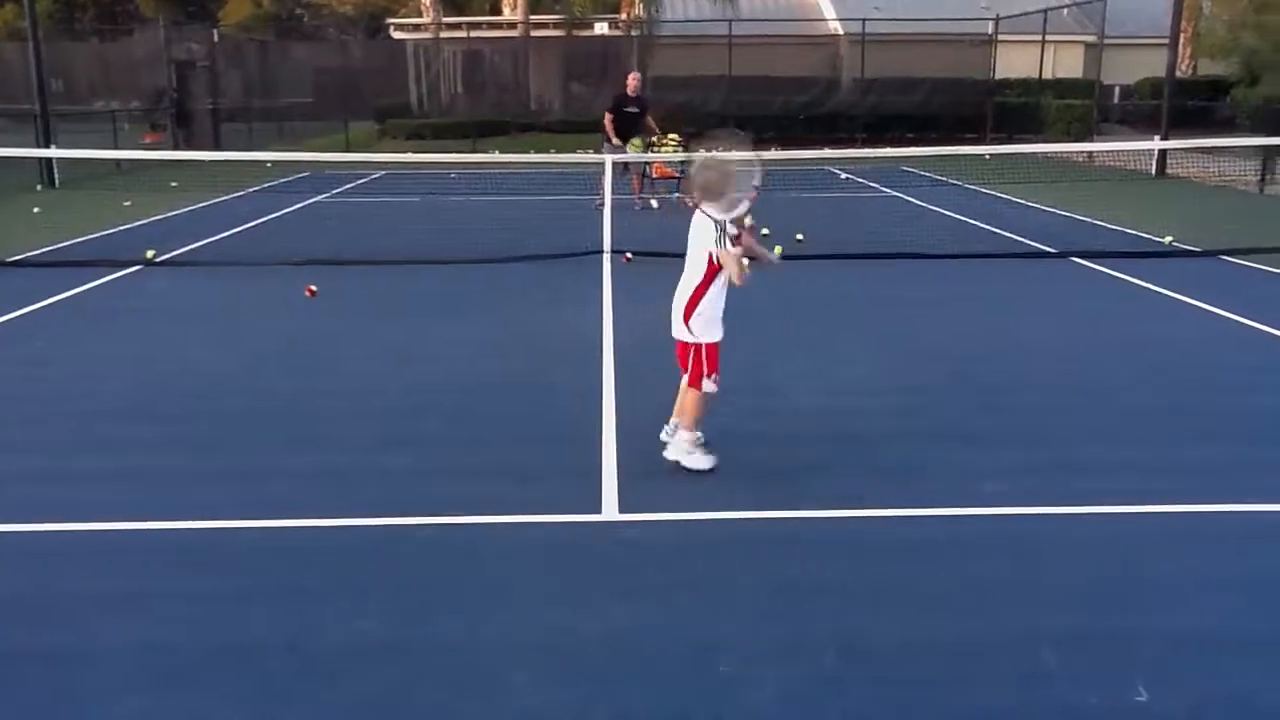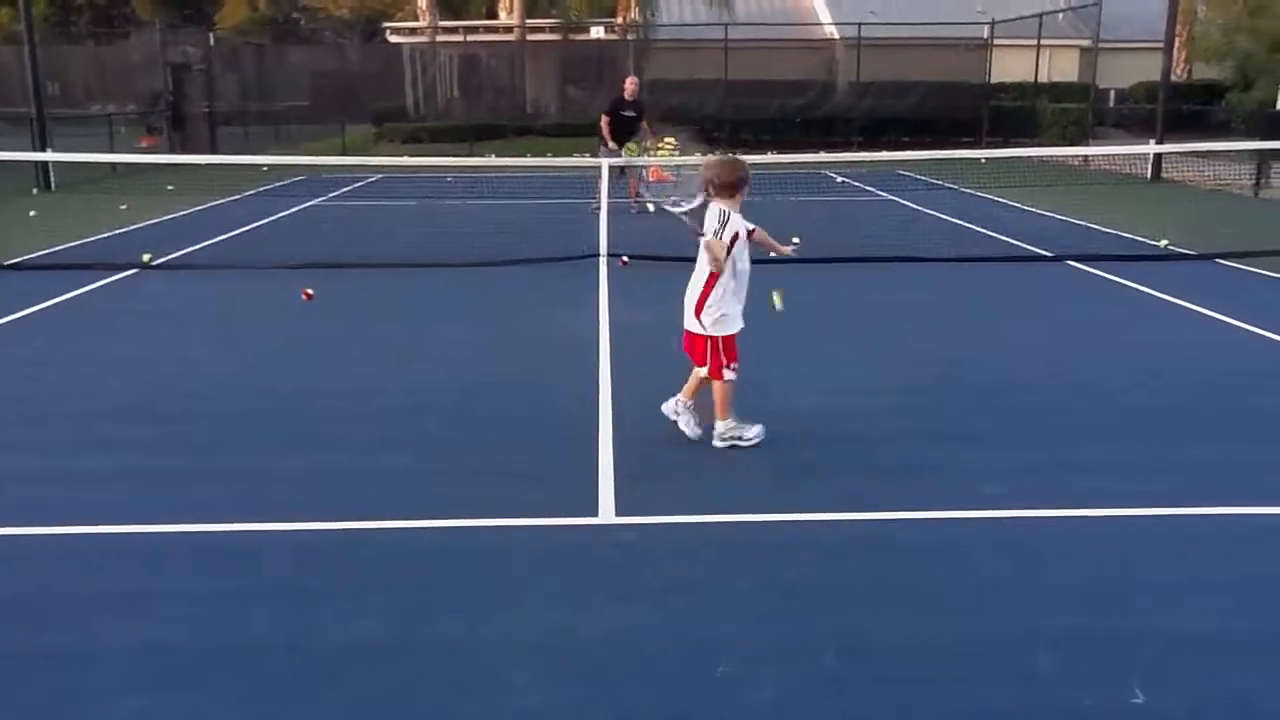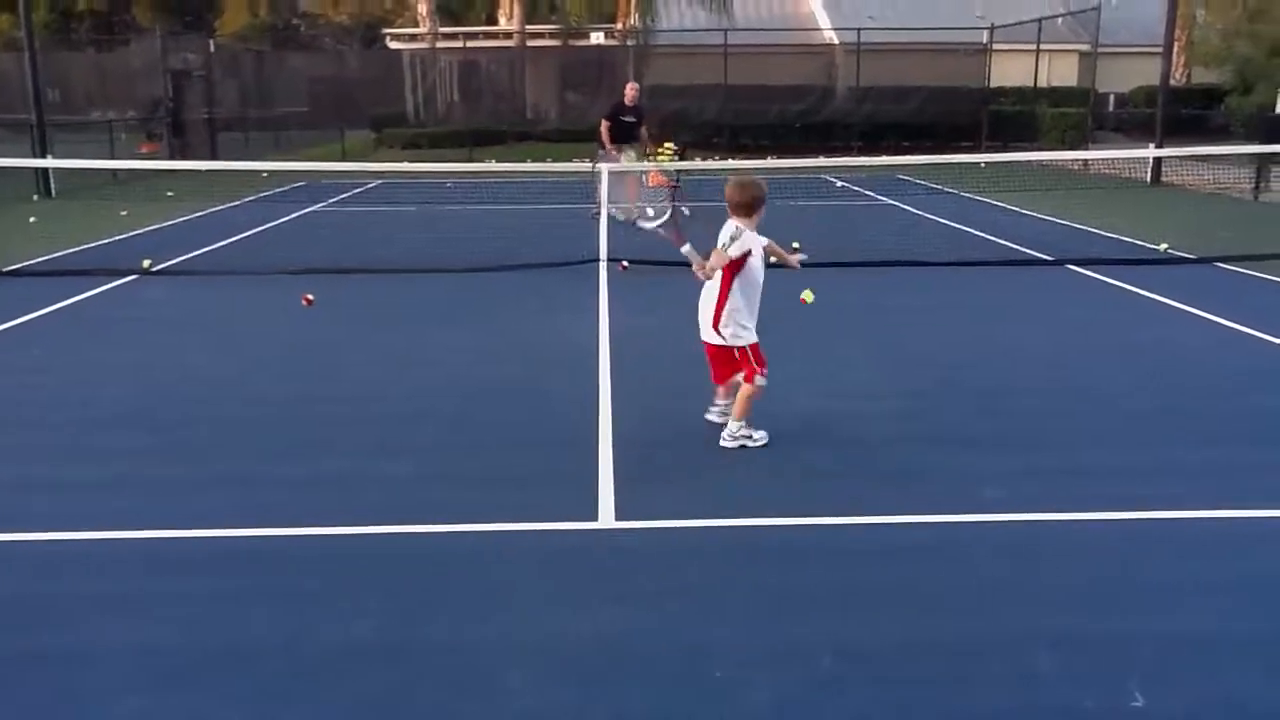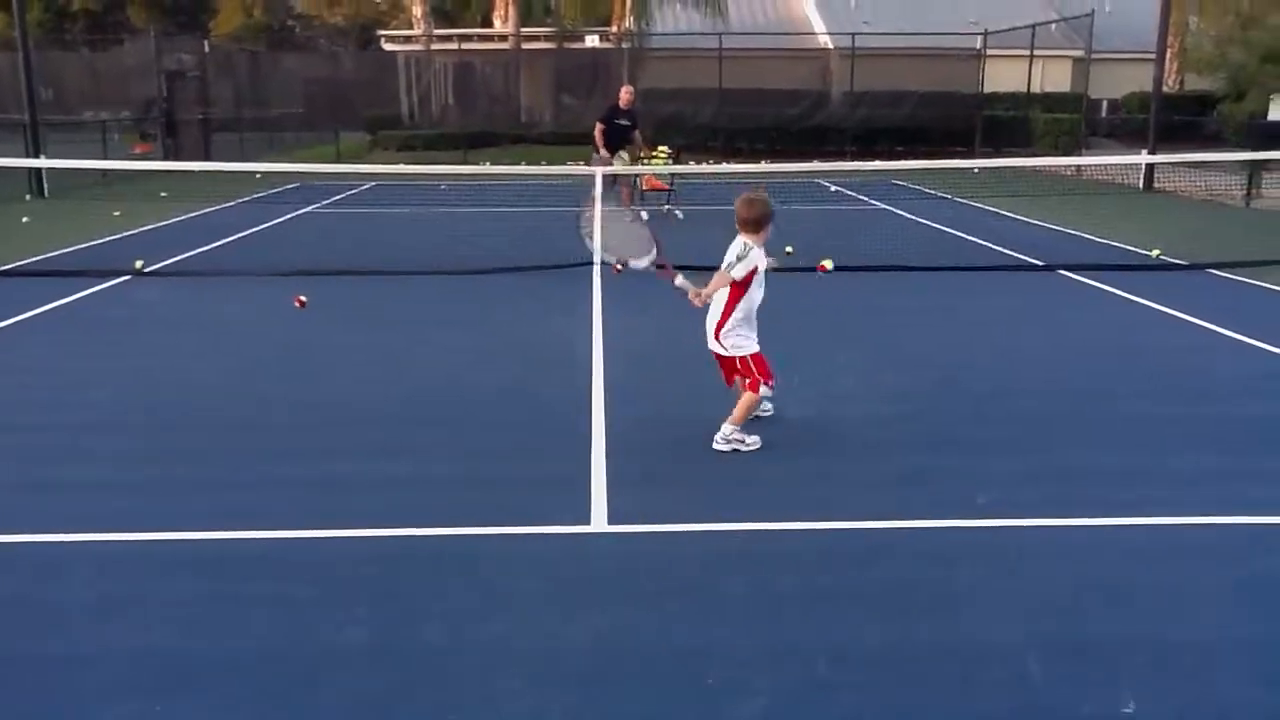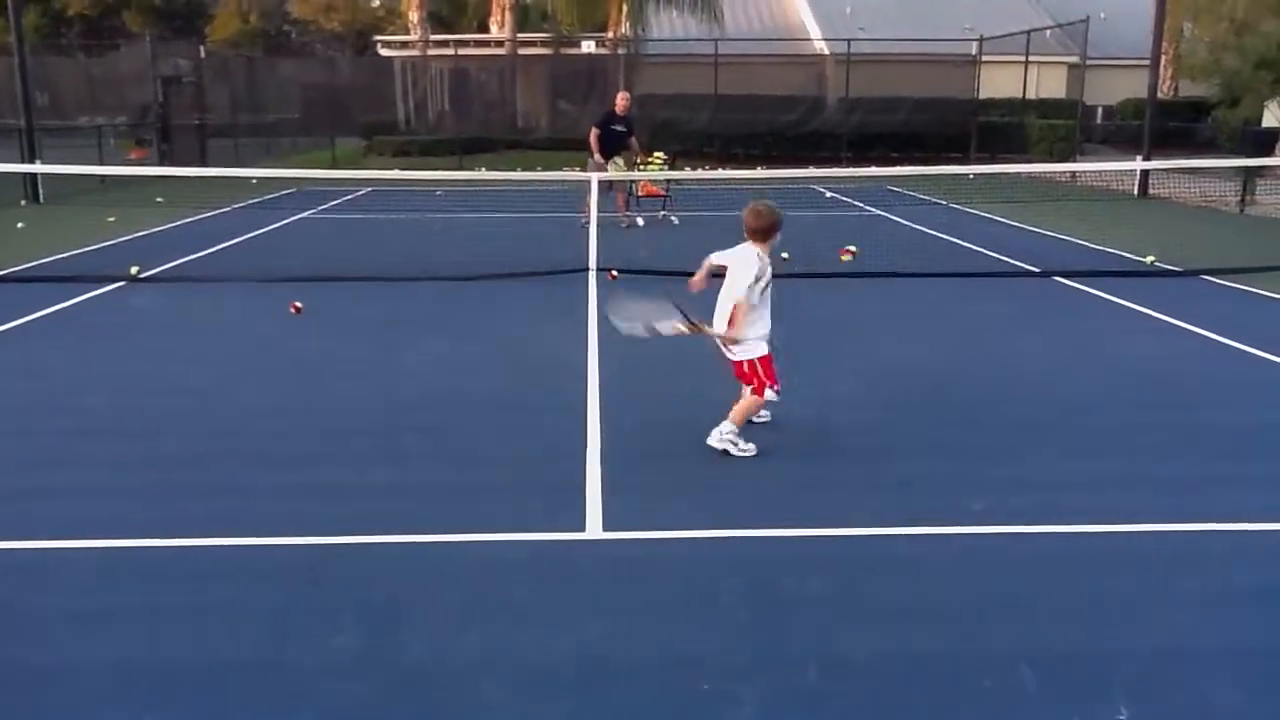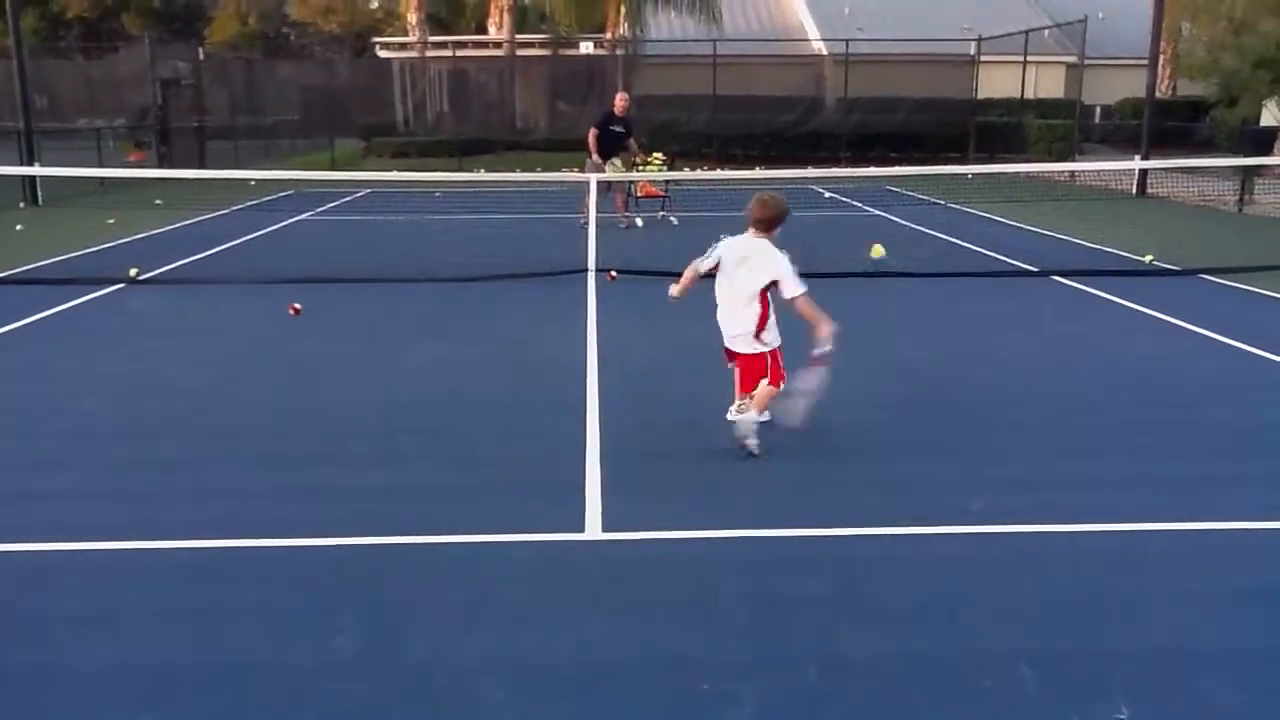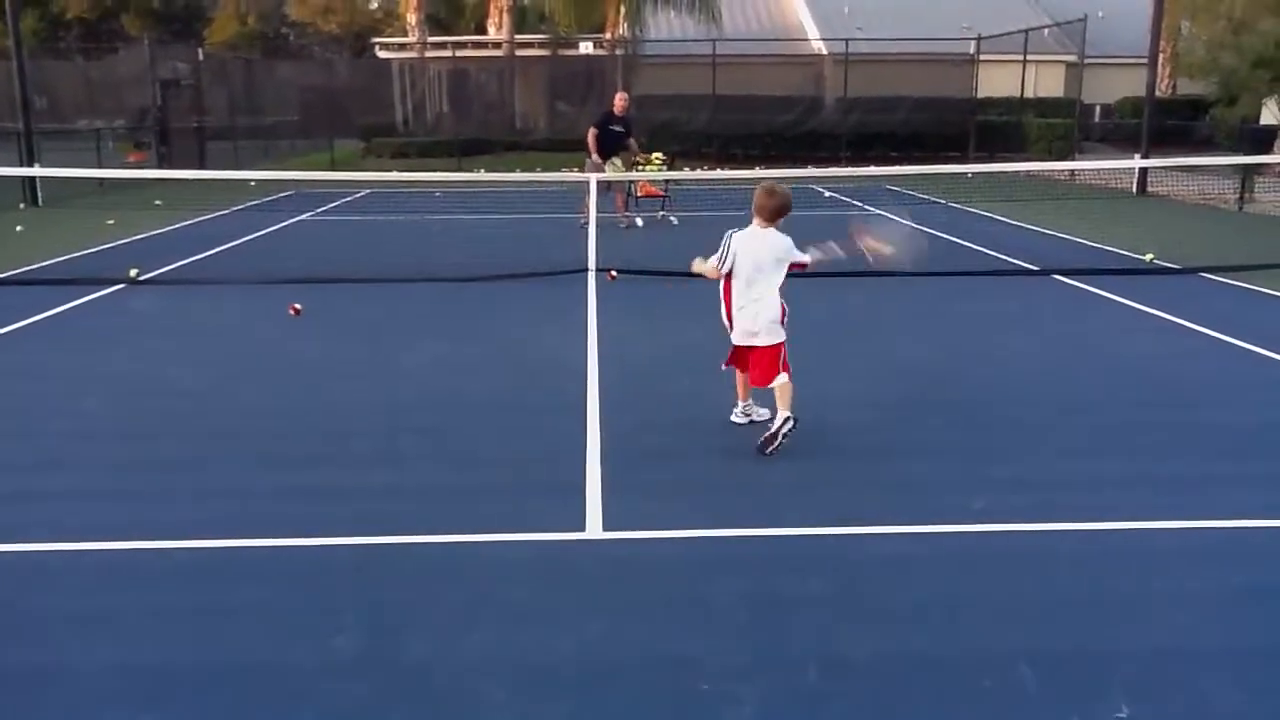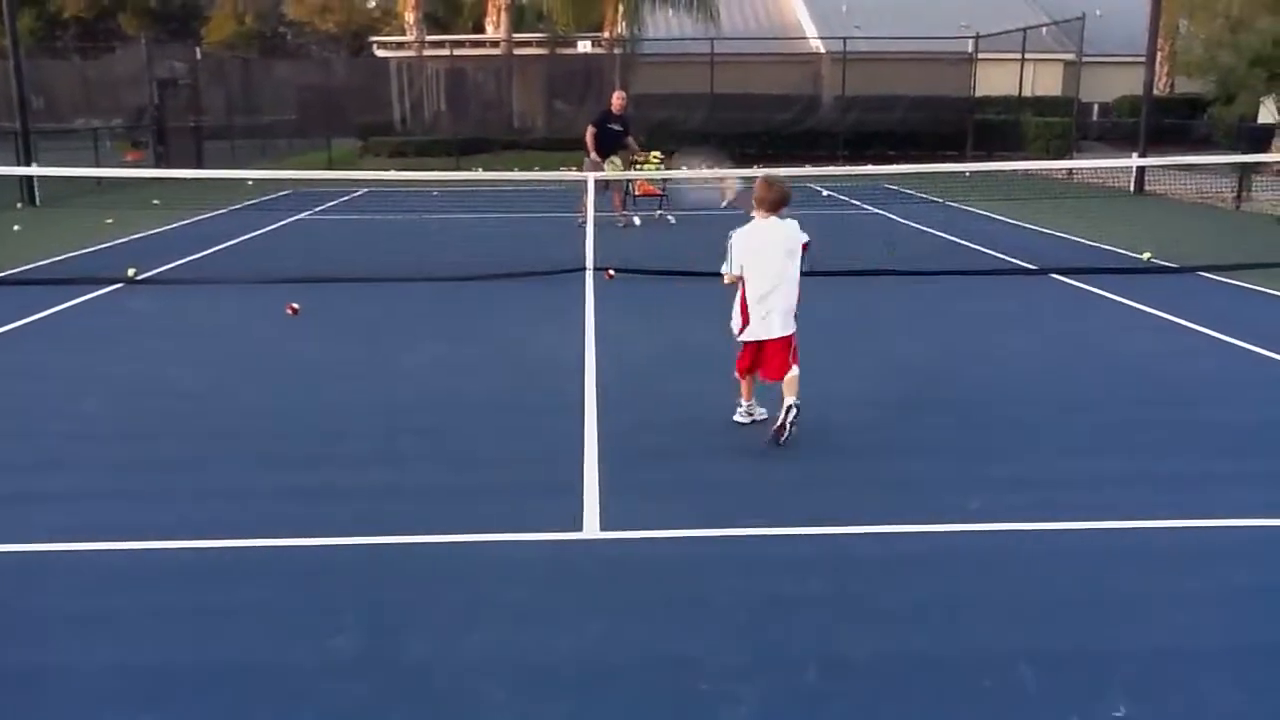
dt=0.1s
person 1, frame 1
left shoulder: (703, 217)
right shoulder: (712, 222)
left elbow: (737, 238)
right elbow: (724, 251)
left wrist: (761, 252)
right wrist: (733, 266)
left hip: (693, 312)
right hip: (699, 315)
left knee: (696, 373)
right knee: (701, 377)
left ankle: (677, 427)
right ankle: (683, 441)
person 1, frame 2
left shoulder: (729, 216)
right shoulder: (724, 216)
left elbow: (754, 233)
right elbow: (713, 241)
left wrist: (778, 248)
right wrist: (716, 257)
left hip: (705, 304)
right hip: (713, 308)
left knee: (709, 362)
right knee: (723, 367)
left ankle: (682, 403)
right ankle: (725, 427)
person 1, frame 3
left shoulder: (748, 234)
right shoulder: (739, 234)
left elbow: (765, 245)
right elbow: (720, 254)
left wrist: (787, 257)
right wrist: (709, 267)
left hip: (718, 319)
right hip: (728, 322)
left knee: (733, 368)
right knee: (755, 374)
left ankle: (721, 405)
right ankle: (735, 430)
person 1, frame 4
left shoulder: (744, 245)
right shoulder: (748, 253)
right elbow: (726, 274)
right wrist: (707, 292)
left hip: (724, 328)
right hip: (732, 333)
left knee: (744, 372)
right knee: (761, 383)
left ankle: (747, 406)
right ankle: (728, 434)
person 1, frame 5
left shoulder: (741, 250)
right shoulder: (759, 265)
left elbow: (712, 260)
right elbow: (744, 300)
left wrist: (700, 277)
right wrist: (734, 329)
left hip: (728, 330)
right hip: (745, 338)
left knee: (749, 376)
right knee: (765, 390)
left ankle: (746, 411)
right ankle: (725, 433)
person 1, frame 6
left shoulder: (728, 244)
right shoulder: (777, 259)
left elbow: (696, 268)
right elbow: (797, 297)
left wrist: (680, 288)
right wrist: (821, 323)
left hip: (729, 326)
right hip: (755, 331)
left knee: (743, 364)
right knee: (773, 379)
left ankle: (741, 406)
right ankle: (750, 418)
person 1, frame 7
left shoulder: (734, 238)
right shoulder: (785, 244)
left elbow: (714, 271)
right elbow: (804, 262)
left wrist: (699, 267)
right wrist: (811, 257)
left hip: (736, 320)
right hip: (768, 322)
left knee: (742, 362)
right knee: (779, 373)
left ankle: (744, 407)
right ankle: (783, 416)
person 1, frame 8
left shoulder: (740, 237)
right shoulder: (791, 230)
left elbow: (731, 278)
right elbow: (803, 244)
left hip: (749, 316)
right hip: (782, 315)
left knee: (749, 362)
right knee: (788, 366)
left ankle: (747, 407)
right ankle: (789, 404)
